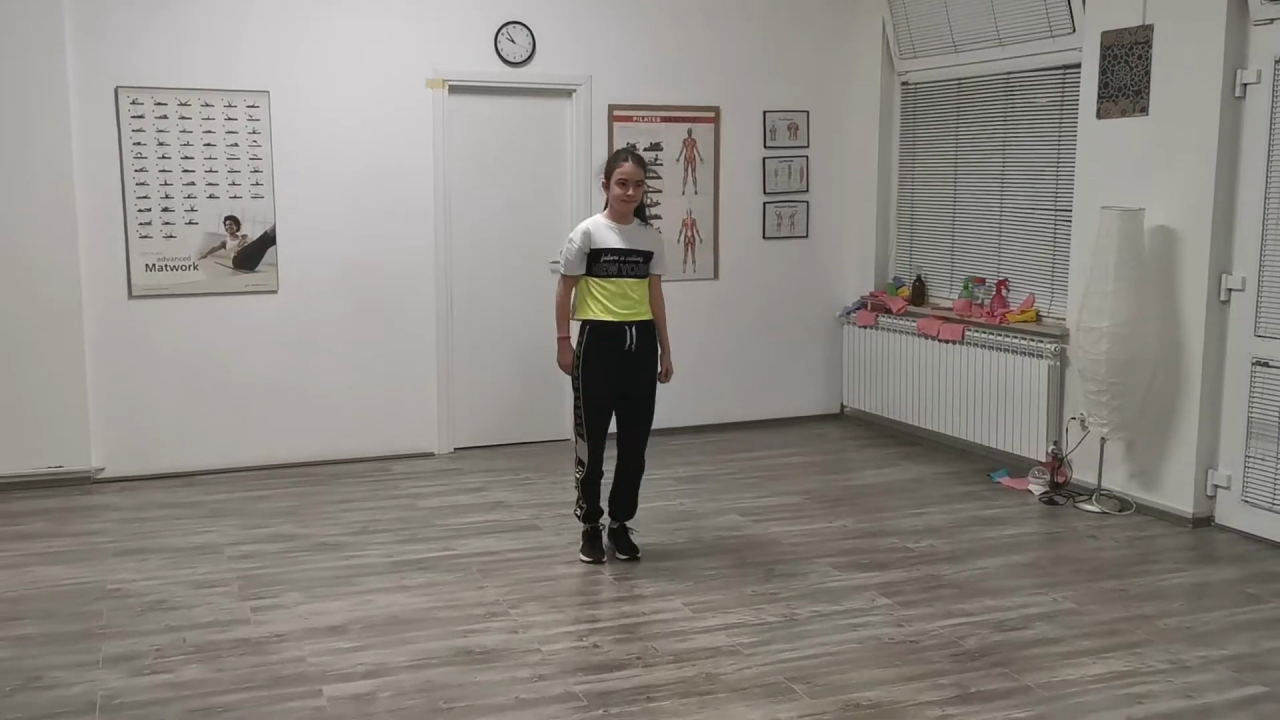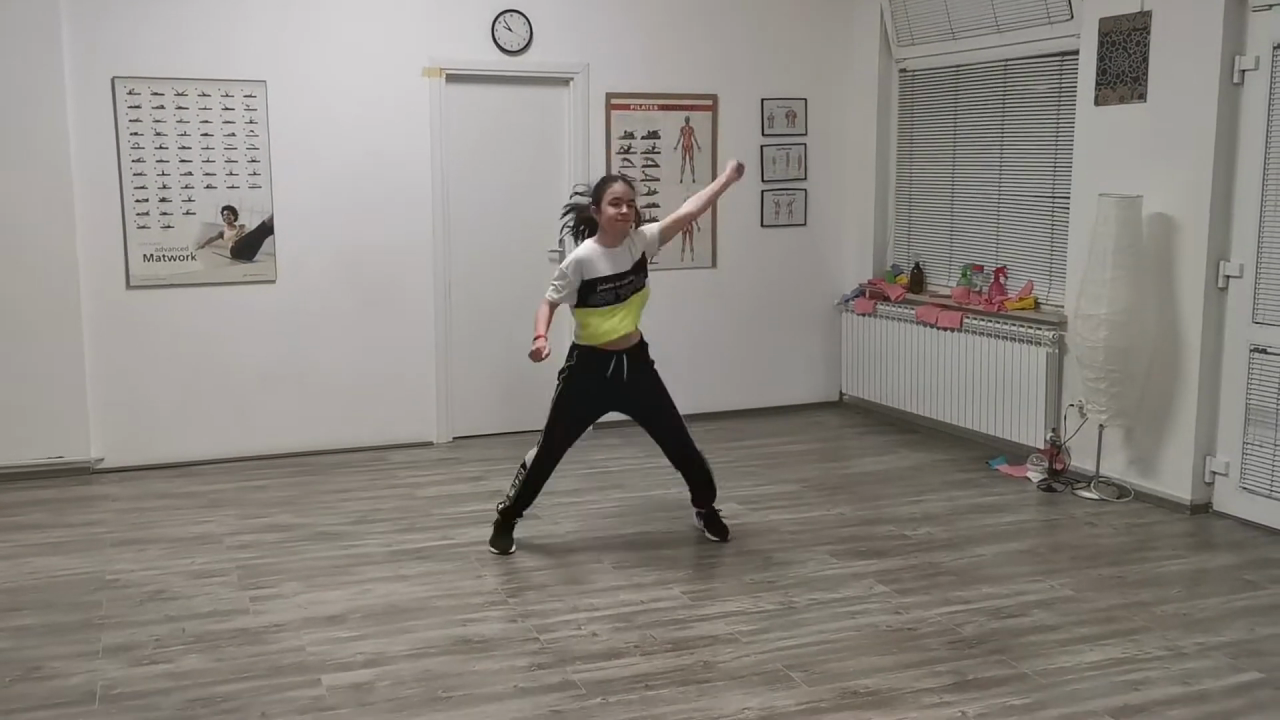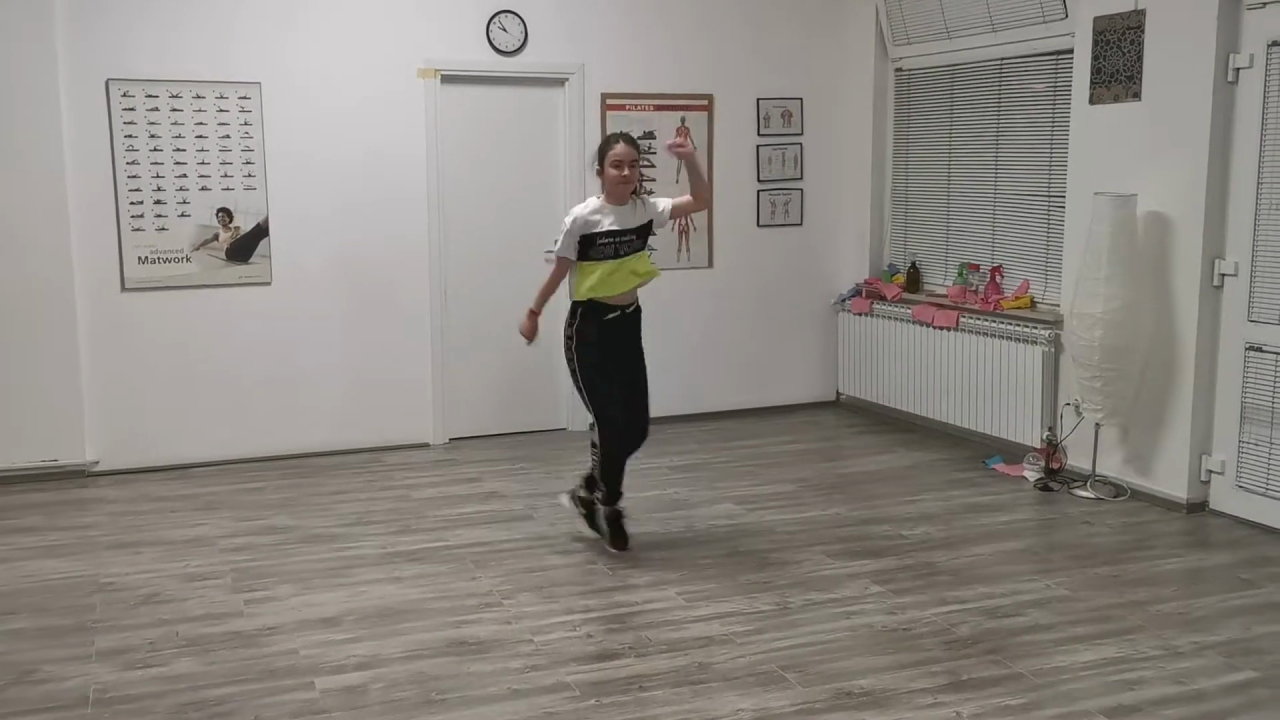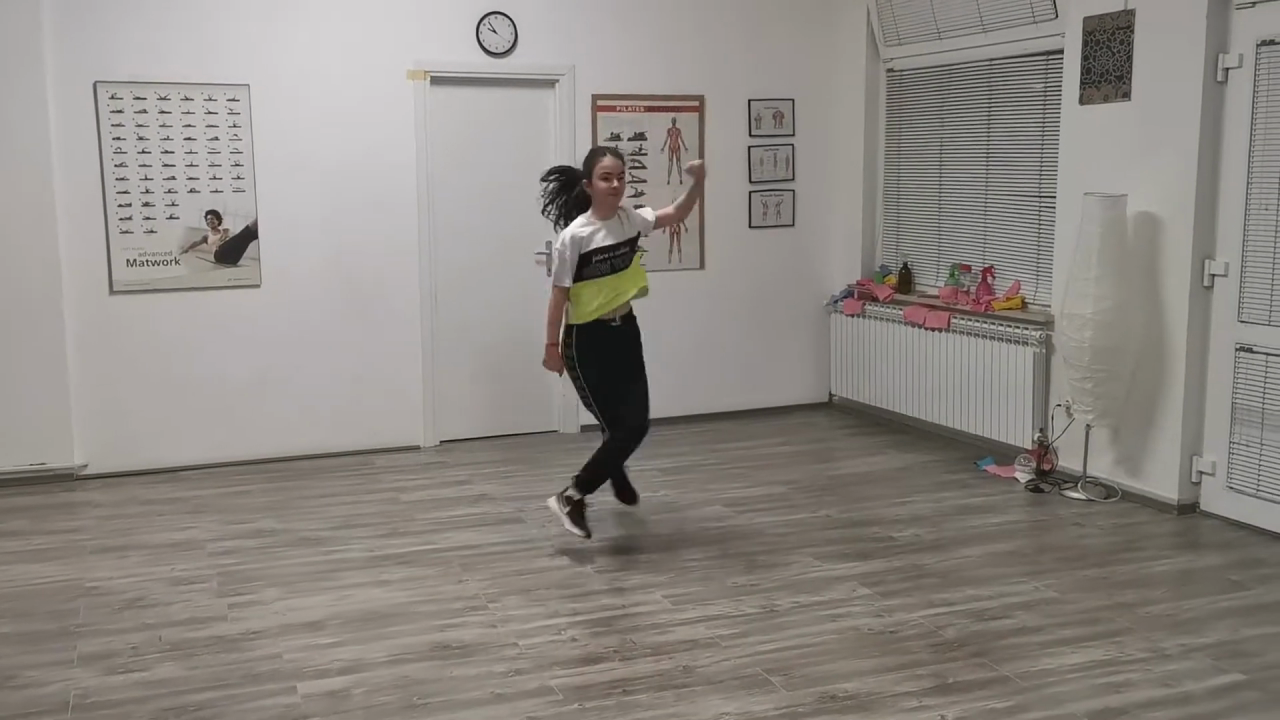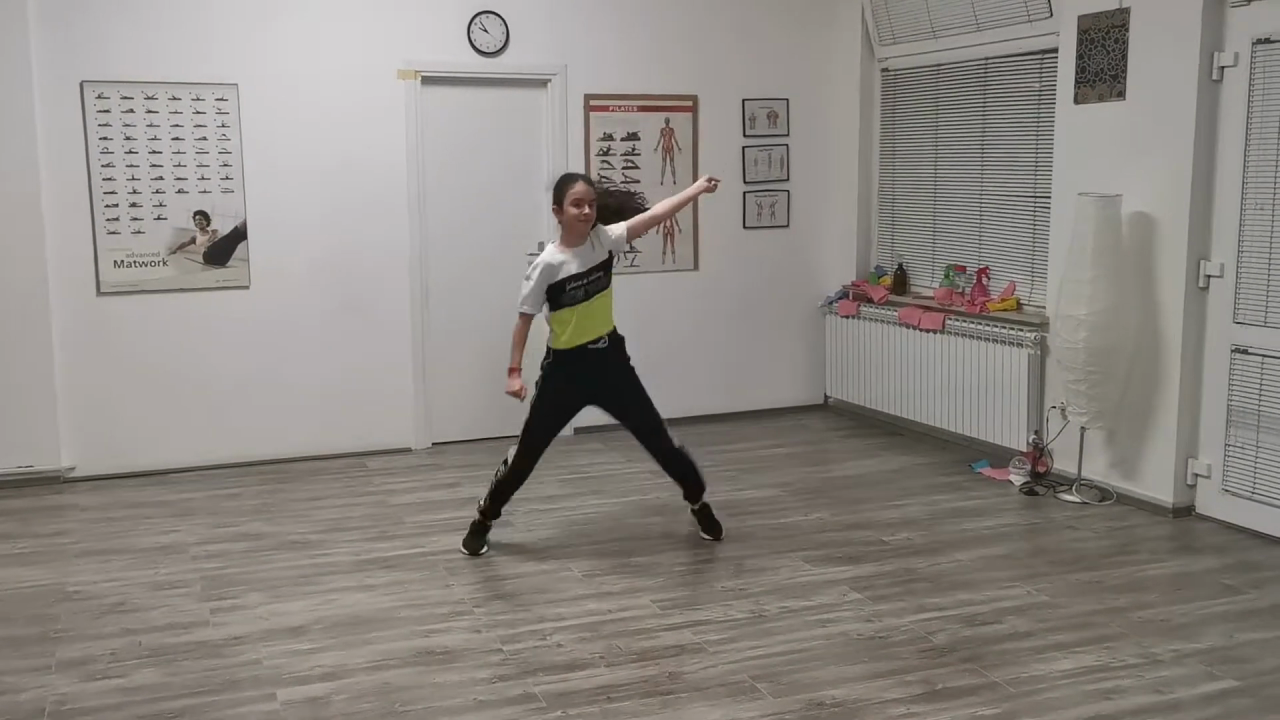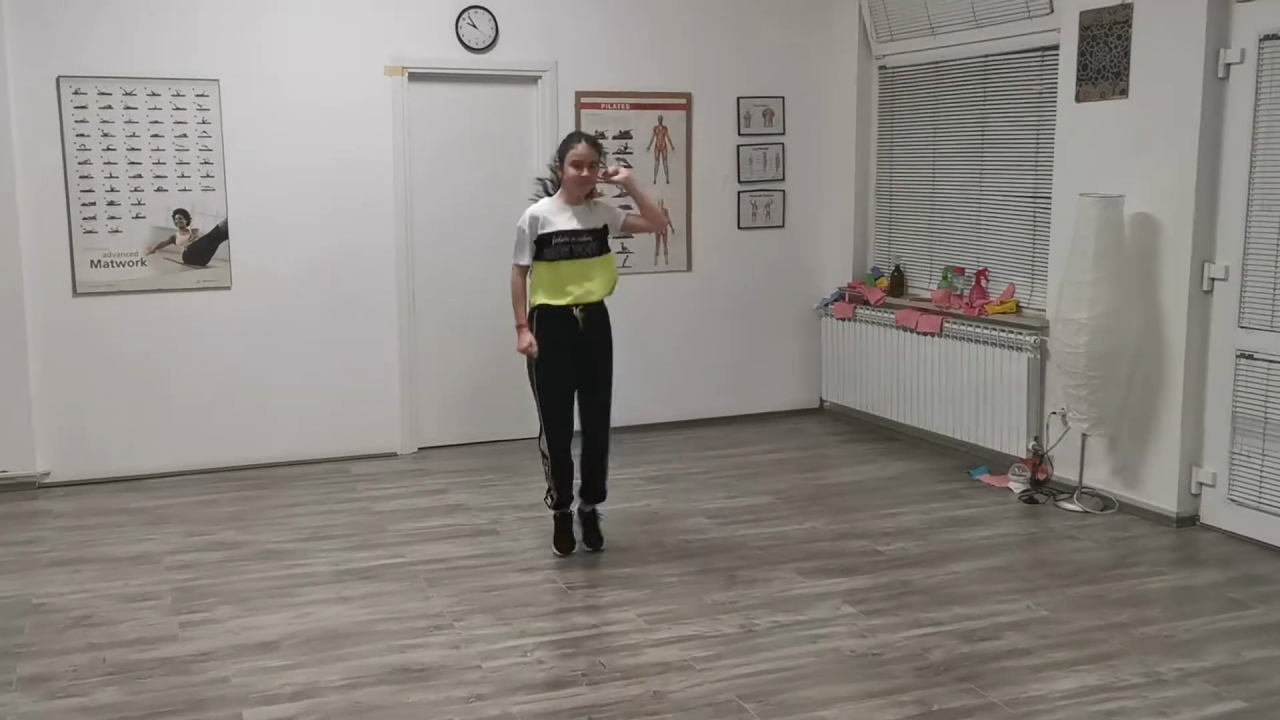
dt=0.5s
person 1, frame 1
left shoulder: (651, 237)
right shoulder: (587, 232)
left elbow: (655, 296)
right elbow: (566, 289)
left wrist: (665, 350)
right wrist: (563, 341)
left hip: (640, 343)
right hip: (598, 341)
left knee: (635, 440)
right knee: (591, 439)
left ankle: (620, 524)
right ankle: (591, 527)
person 1, frame 2
left shoulder: (642, 240)
right shoulder: (579, 261)
left elbow: (687, 214)
right elbow: (548, 304)
left wrist: (726, 179)
right wrist: (540, 339)
left hip: (635, 364)
right hip: (588, 366)
left knee: (679, 444)
right knee: (549, 450)
left ankle: (705, 507)
right ankle: (507, 518)
person 1, frame 3
left shoulder: (647, 208)
right shoulder: (582, 216)
left elbow: (701, 201)
right elbow: (560, 268)
left wrist: (691, 160)
right wrist: (533, 312)
left hip: (628, 323)
right hip: (588, 326)
left knee: (632, 424)
right knee: (611, 422)
left ankle: (587, 494)
right ankle: (609, 507)
person 1, frame 4
left shoulder: (632, 218)
right shoulder: (574, 236)
left elbow: (681, 213)
right elbow: (561, 294)
left wrist: (697, 182)
right wrist: (551, 346)
left hip: (624, 333)
right hip: (586, 338)
left knee: (632, 424)
right knee: (620, 425)
left ankle: (573, 496)
person 1, frame 5
left shoulder: (605, 239)
right shoulder: (547, 265)
left elbow: (652, 216)
right elbow: (524, 319)
left wrist: (696, 188)
right wrist: (514, 371)
left hip: (609, 356)
right hip: (565, 366)
left knee: (657, 437)
right knee: (528, 449)
left ankle: (696, 502)
right ankle: (485, 516)
person 1, frame 6
left shoulder: (603, 213)
right shoulder: (537, 217)
left elbow: (655, 222)
right elbow: (519, 275)
left wrist: (631, 186)
right wrist: (523, 328)
left hip: (593, 323)
right hip: (551, 325)
left knee: (597, 426)
right knee: (556, 429)
left ankle: (589, 506)
right ankle: (561, 510)
